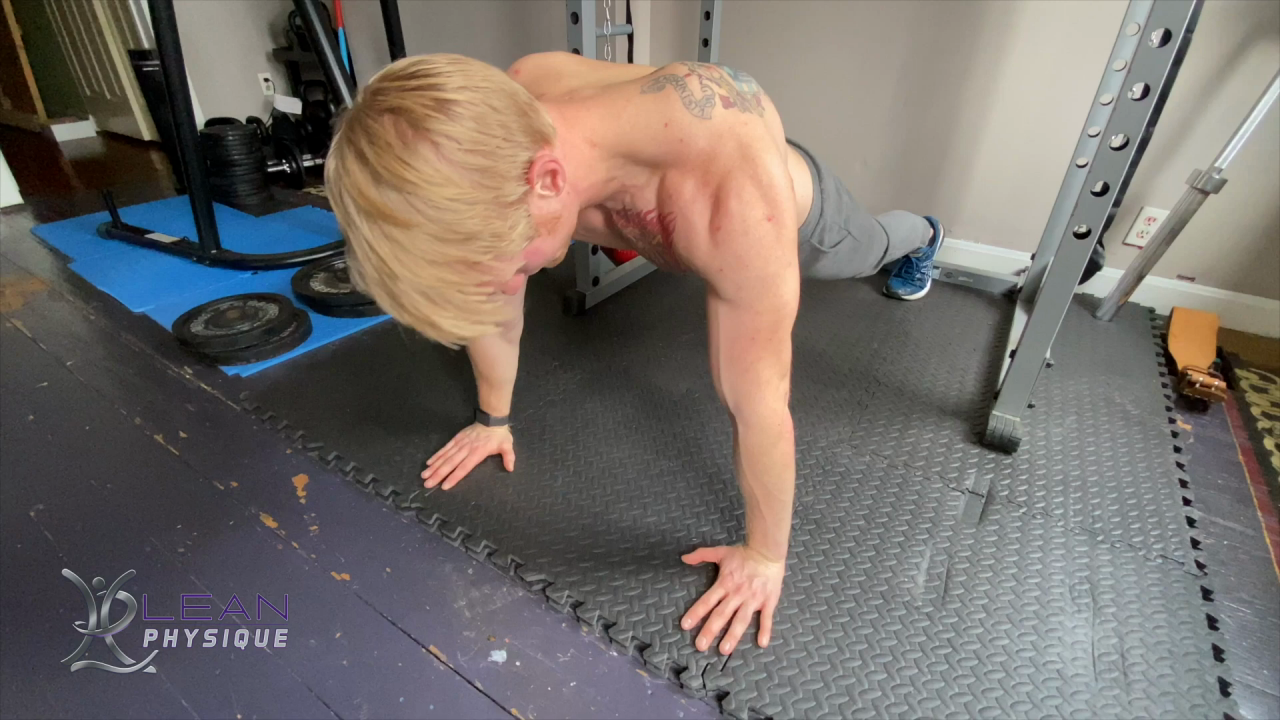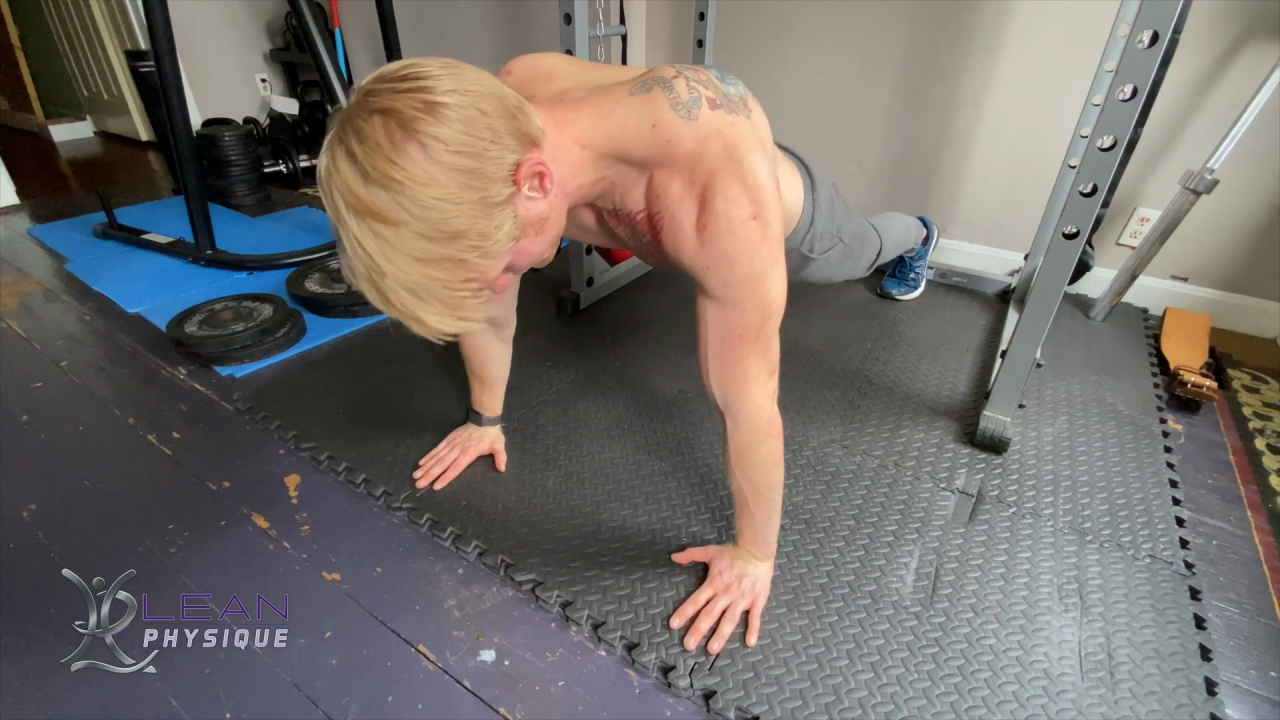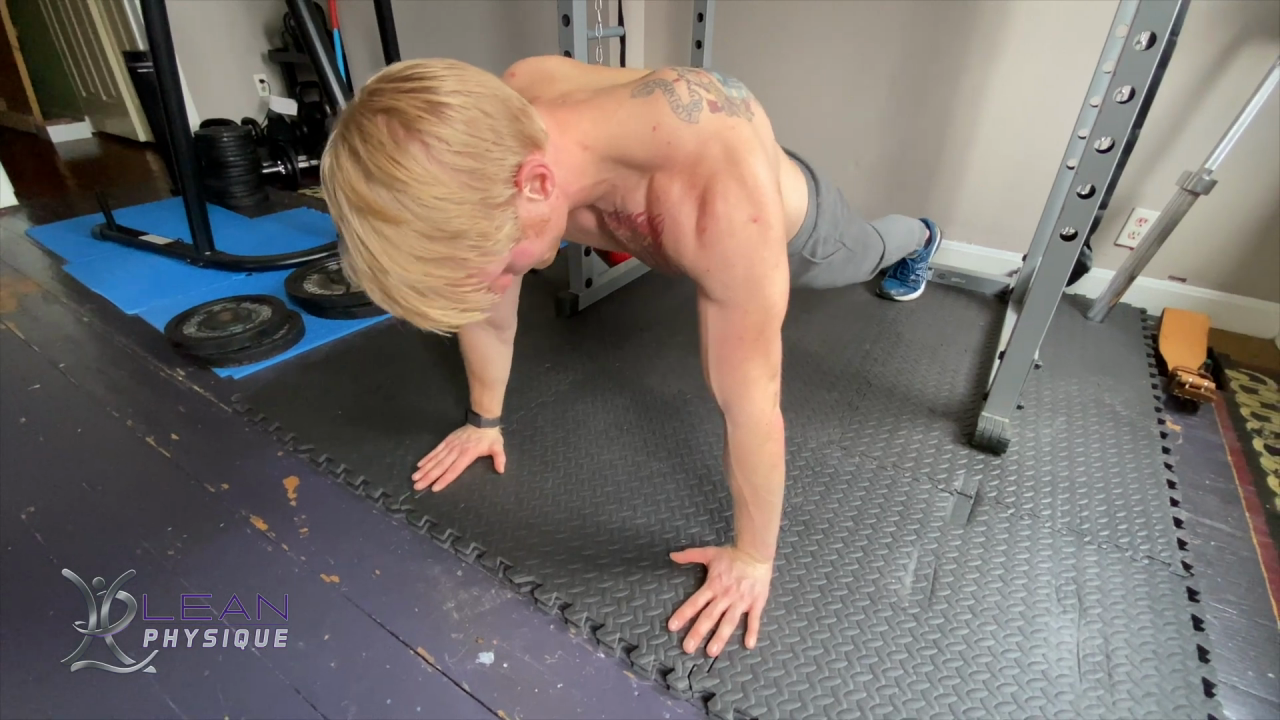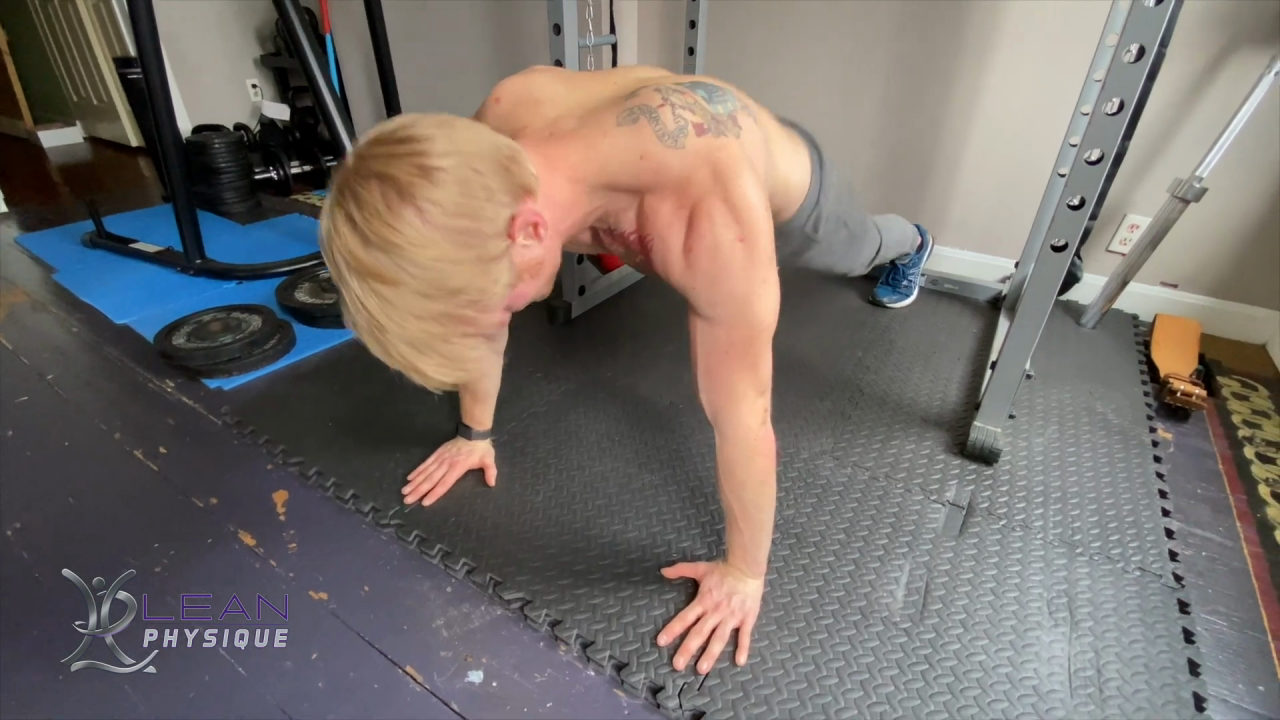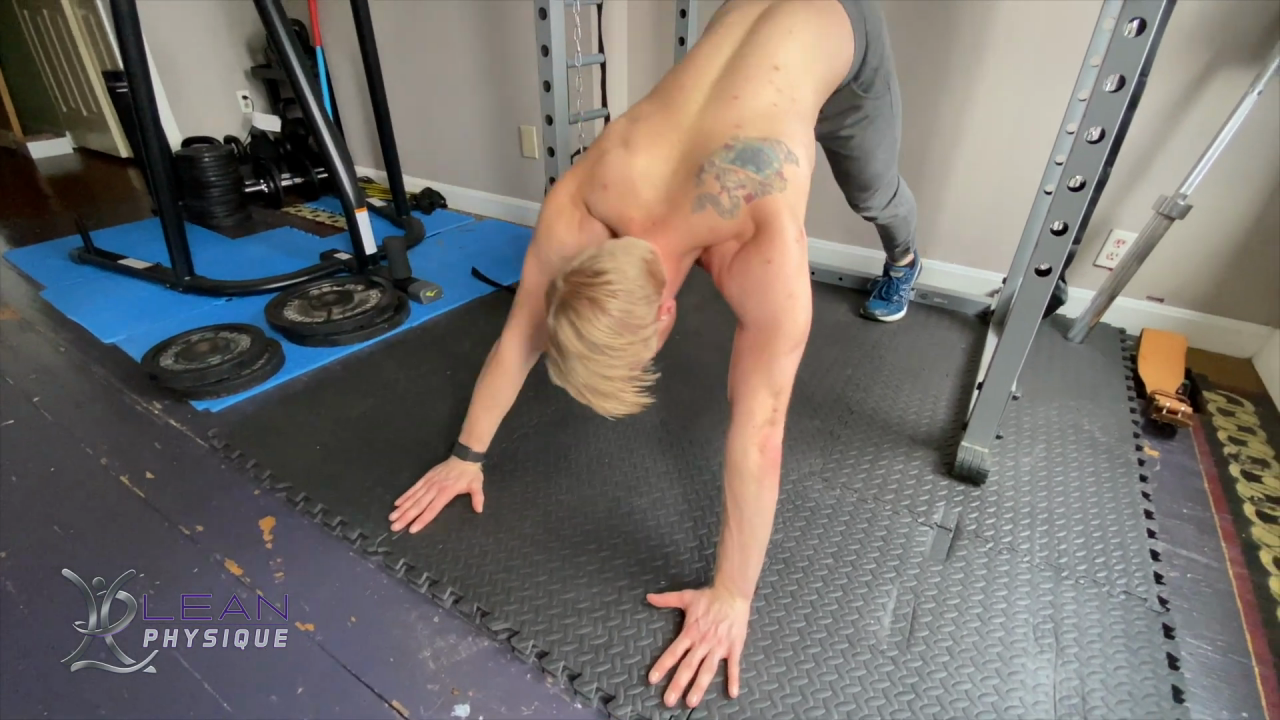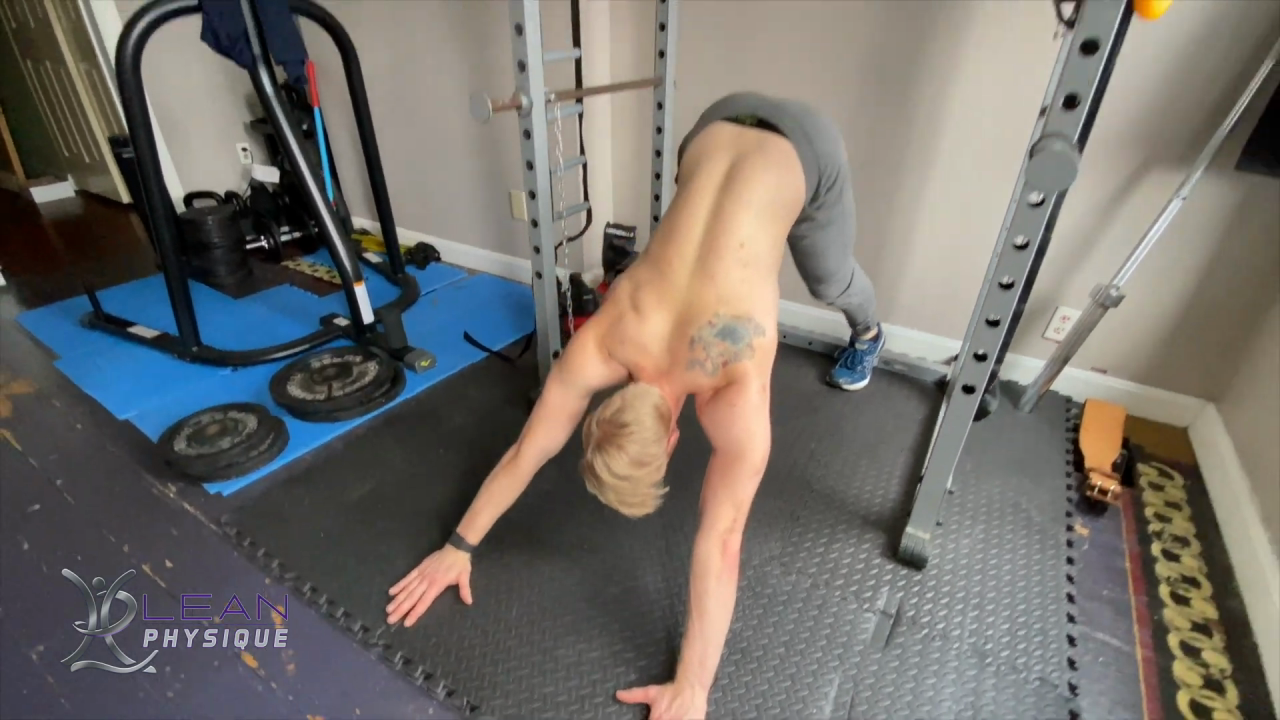
dt=0.5s
person 1, frame 1
left shoulder: (726, 193)
right shoulder: (500, 137)
left elbow: (759, 405)
right elbow: (493, 307)
left wrist: (766, 557)
right wrist: (494, 419)
left hip: (796, 215)
left knee: (870, 248)
left ankle: (921, 234)
person 1, frame 2
left shoulder: (712, 194)
right shoulder: (492, 141)
left elbow: (748, 402)
right elbow: (491, 308)
left wrist: (754, 554)
right wrist: (486, 419)
left hip: (789, 219)
left knee: (859, 250)
left ankle: (914, 235)
person 1, frame 3
left shoulder: (714, 196)
right shoulder: (494, 137)
left elbow: (750, 404)
right elbow: (489, 309)
left wrist: (752, 557)
right wrist: (484, 420)
left hip: (789, 225)
right hip: (677, 221)
left knee: (865, 251)
left ankle: (917, 238)
person 1, frame 4
left shoulder: (706, 218)
right shoulder: (481, 157)
left elbow: (742, 418)
right elbow: (476, 323)
left wrist: (744, 573)
right wrist: (475, 432)
left hip: (788, 203)
left knee: (858, 248)
left ankle: (910, 242)
person 1, frame 5
left shoulder: (761, 249)
right shoulder: (582, 204)
left elbow: (758, 426)
right elbow: (518, 340)
right wrist: (467, 456)
left knee: (873, 194)
left ankle: (902, 260)
person 1, frame 6
left shoulder: (734, 391)
right shoulder: (602, 344)
left elbow: (720, 538)
right elbow: (528, 450)
right wrist: (458, 547)
left hip: (804, 148)
right hip: (723, 128)
left knee: (829, 281)
left ankle: (865, 334)
